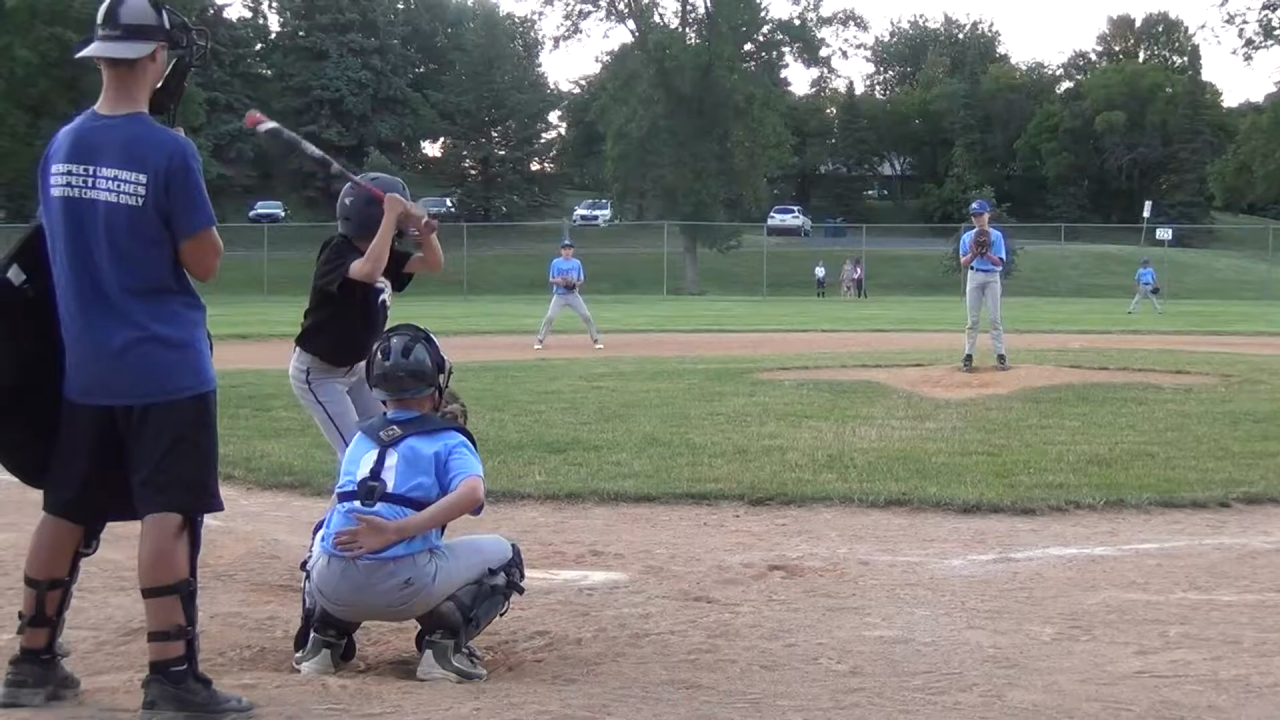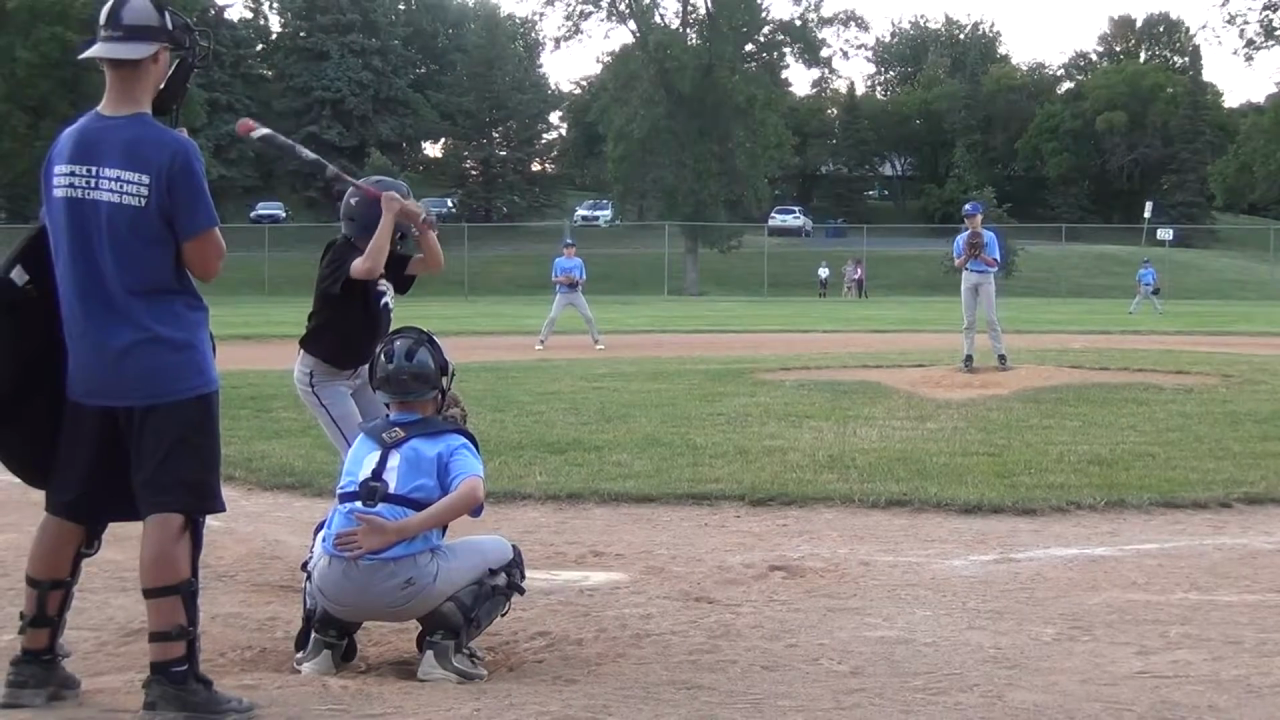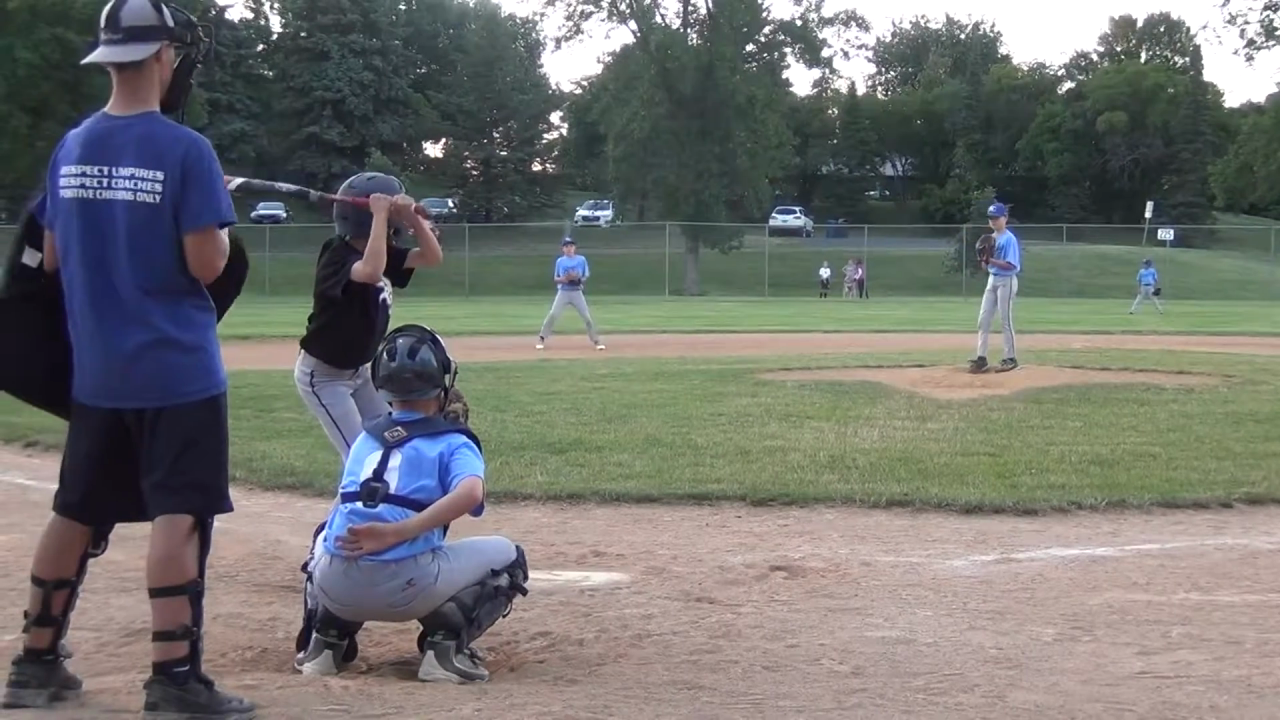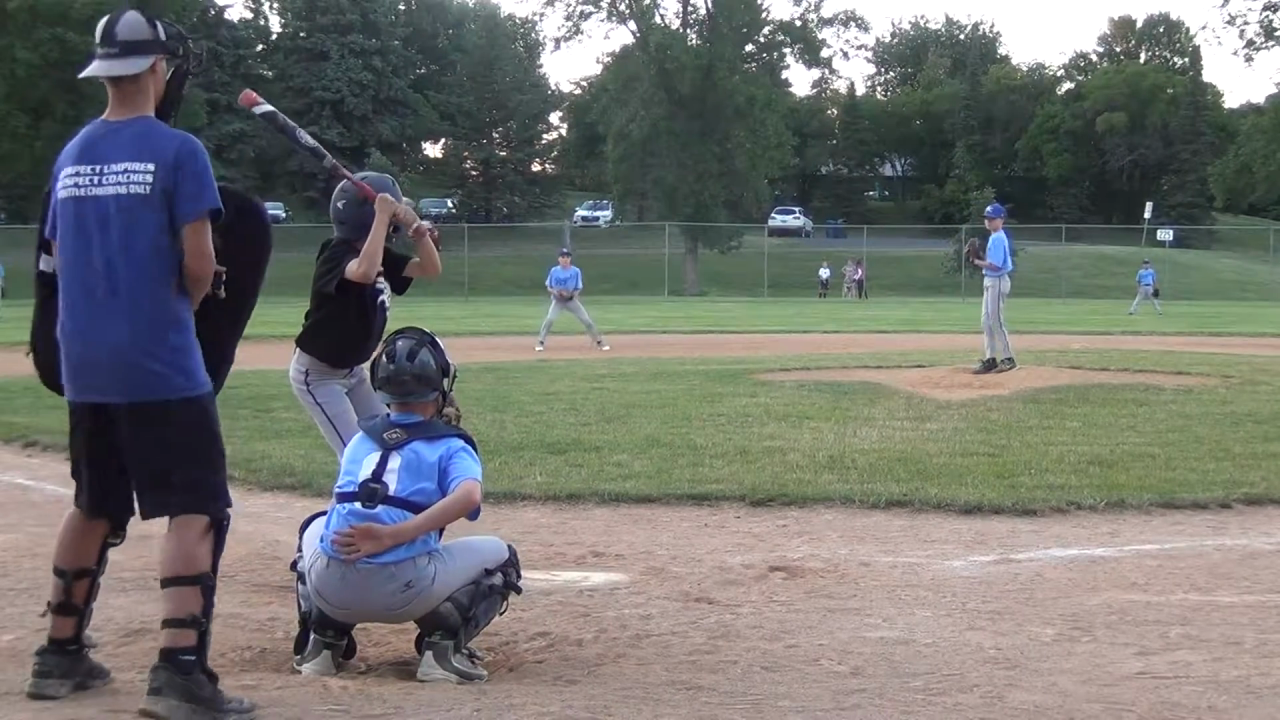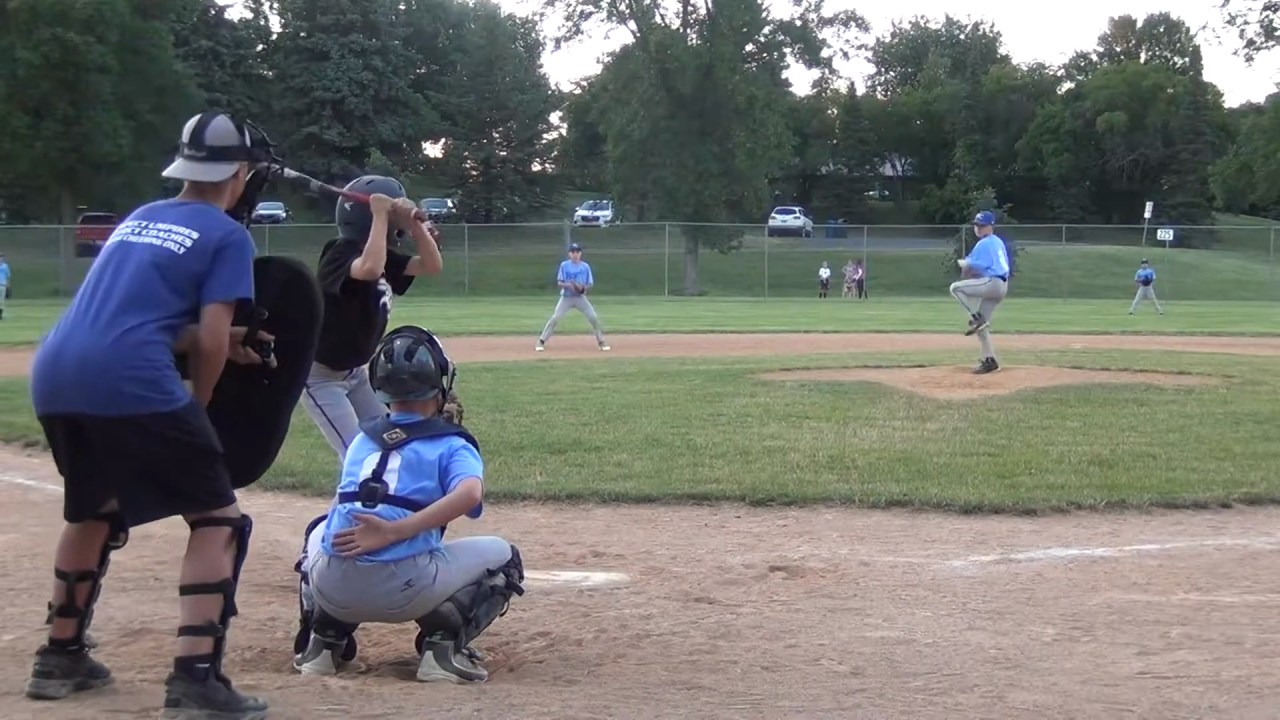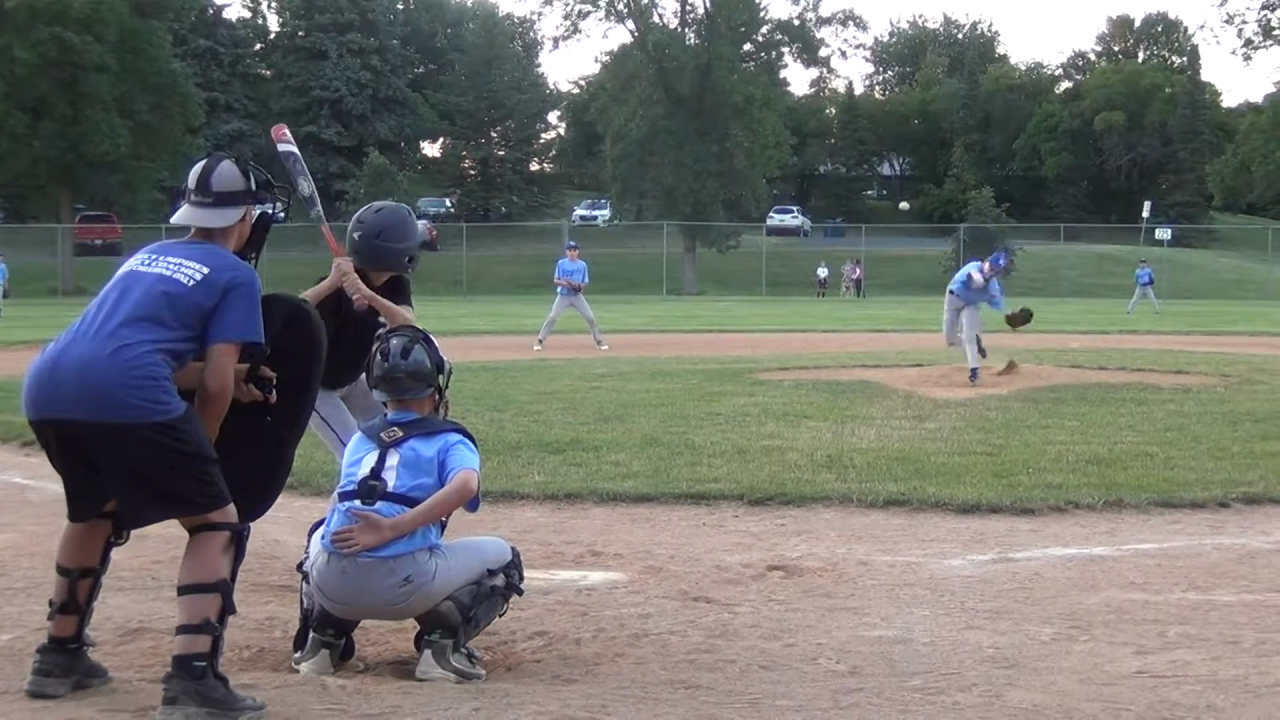
dt=0.7s
person 1, frame 1
left shoulder: (60, 146)
right shoulder: (168, 151)
right elbow: (205, 264)
left hip: (85, 367)
right hip: (166, 366)
left knee: (67, 511)
right knee: (168, 514)
person 1, frame 2
left shoulder: (63, 147)
right shoulder: (171, 151)
left elbow: (59, 252)
right elbow: (207, 264)
left hip: (87, 369)
right hip: (168, 368)
left knee: (69, 512)
right knee: (170, 516)
person 1, frame 3
left shoulder: (70, 147)
right shoulder: (186, 149)
right elbow: (207, 267)
right wrist: (220, 228)
left hip: (97, 369)
right hip: (177, 367)
left knee: (78, 512)
right knee: (179, 515)
person 1, frame 4
left shoulder: (70, 154)
right shoulder: (178, 150)
left elbow: (63, 258)
right elbow: (198, 262)
left hip: (84, 362)
right hip: (160, 365)
left knee: (95, 506)
right knee: (197, 511)
left ankle: (59, 655)
person 1, frame 5
left shoulder: (136, 218)
right shoulder: (227, 235)
right elbow: (210, 339)
left wrist: (219, 343)
right wrist: (194, 406)
left hip: (54, 376)
right hip: (130, 382)
left knee: (96, 508)
right knee: (218, 519)
left ankle: (59, 656)
person 1, frame 6
left shoulder: (146, 255)
right shoulder: (235, 274)
right elbow: (217, 382)
left wrist: (221, 377)
right wrist: (199, 449)
left hip: (47, 388)
right hip: (126, 396)
left knee: (98, 509)
right knee: (217, 523)
left ankle: (59, 655)
person 2, frame 1
left shoulder: (361, 438)
right shoulder: (448, 439)
right elbow: (472, 493)
right wrist: (396, 531)
left hip: (333, 587)
right hip: (404, 585)
right knee: (503, 554)
left ankle: (324, 639)
right ankle: (444, 645)
person 2, frame 2
left shoulder: (364, 439)
right shoulder: (450, 441)
right elbow: (472, 493)
right wrist: (396, 531)
left hip: (333, 586)
right hip: (405, 586)
right knee: (504, 555)
left ankle: (325, 640)
right ankle: (444, 645)
person 2, frame 3
left shoulder: (365, 438)
right shoulder: (453, 441)
right elbow: (470, 493)
right wrist: (396, 534)
left hip: (337, 585)
right hip: (406, 586)
left knee: (327, 534)
right knee: (507, 557)
left ankle: (326, 640)
right ankle: (446, 645)
person 2, frame 4
left shoulder: (361, 439)
right shoulder: (451, 446)
right elbow: (469, 496)
right wrist: (392, 536)
left hip: (330, 588)
right hip: (403, 590)
left knee: (316, 527)
right knee: (500, 555)
left ankle: (322, 641)
right ankle: (443, 646)
person 2, frame 5
left shoulder: (362, 439)
right shoulder: (452, 444)
right elbow: (469, 494)
right wrist: (393, 532)
left hip: (333, 588)
right hip: (404, 589)
left knee: (322, 529)
right knee: (503, 556)
left ankle: (323, 641)
right ankle: (444, 646)
person 2, frame 6
left shoulder: (360, 439)
right shoulder: (450, 440)
right elbow: (465, 485)
right wrist: (392, 529)
left hip: (332, 585)
right hip: (405, 585)
left knee: (323, 533)
right knee: (503, 558)
left ankle: (323, 641)
right ankle: (443, 646)
person 3, frame 1
left shoulder: (384, 253)
right shoulder: (339, 253)
left elbow: (434, 264)
right elbow: (370, 272)
left wrist: (423, 226)
right wrist: (390, 216)
left hip: (353, 368)
right hip: (317, 372)
person 3, frame 2
left shoulder: (386, 257)
right shoulder: (342, 254)
left elbow: (434, 264)
right elbow: (369, 270)
left wrist: (420, 222)
right wrist: (391, 215)
left hip: (357, 371)
right hip: (321, 375)
person 3, frame 3
left shoulder: (381, 251)
right shoulder: (338, 256)
left elbow: (432, 258)
right elbow: (372, 272)
left wrist: (412, 217)
right wrist: (380, 215)
left hip: (357, 370)
right hip: (322, 375)
person 3, frame 4
left shoulder: (382, 256)
right shoulder: (337, 255)
left elbow: (431, 269)
right elbow: (365, 272)
left wrist: (416, 228)
right wrist: (382, 217)
left hip: (352, 370)
right hip: (316, 373)
person 3, frame 5
left shoulder: (382, 256)
right shoulder: (341, 255)
left elbow: (432, 265)
right elbow: (371, 269)
left wrist: (414, 222)
right wrist: (381, 216)
left hip: (354, 371)
right hip: (319, 376)
person 3, frame 6
left shoulder: (397, 284)
right shoulder: (341, 287)
left elbow: (406, 322)
left wrist: (367, 294)
right wrist: (330, 283)
left hip: (352, 379)
